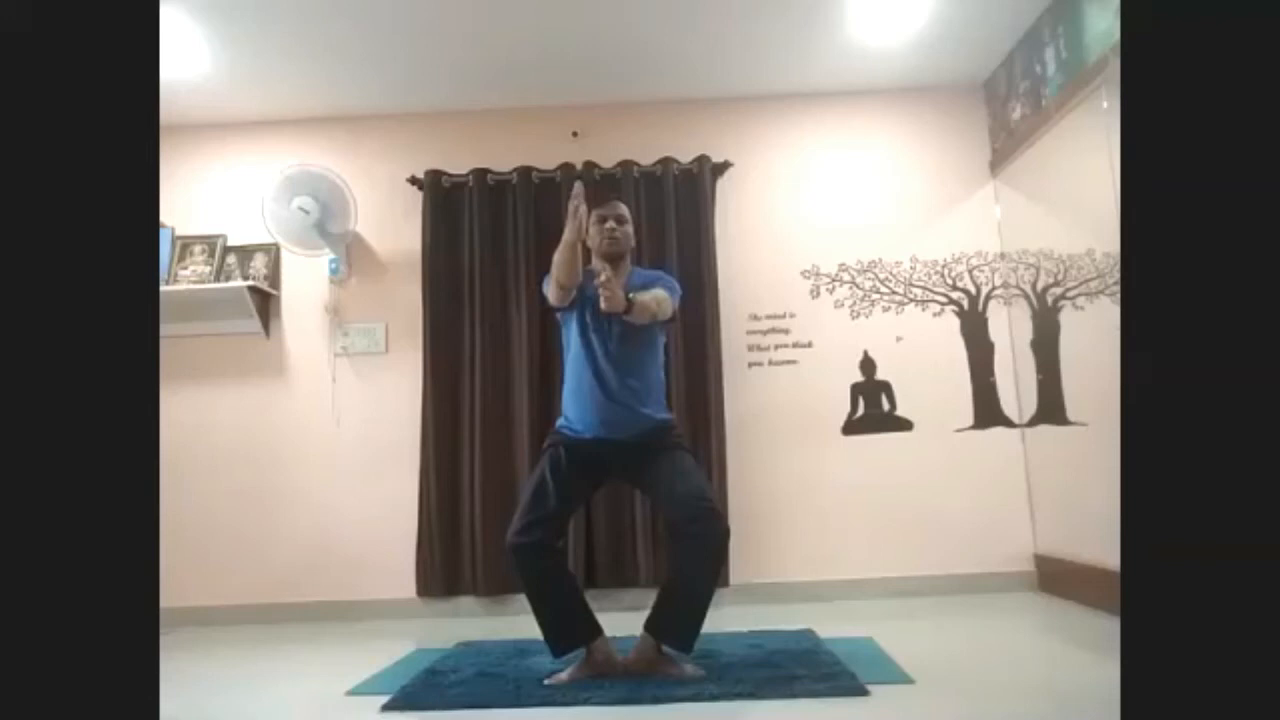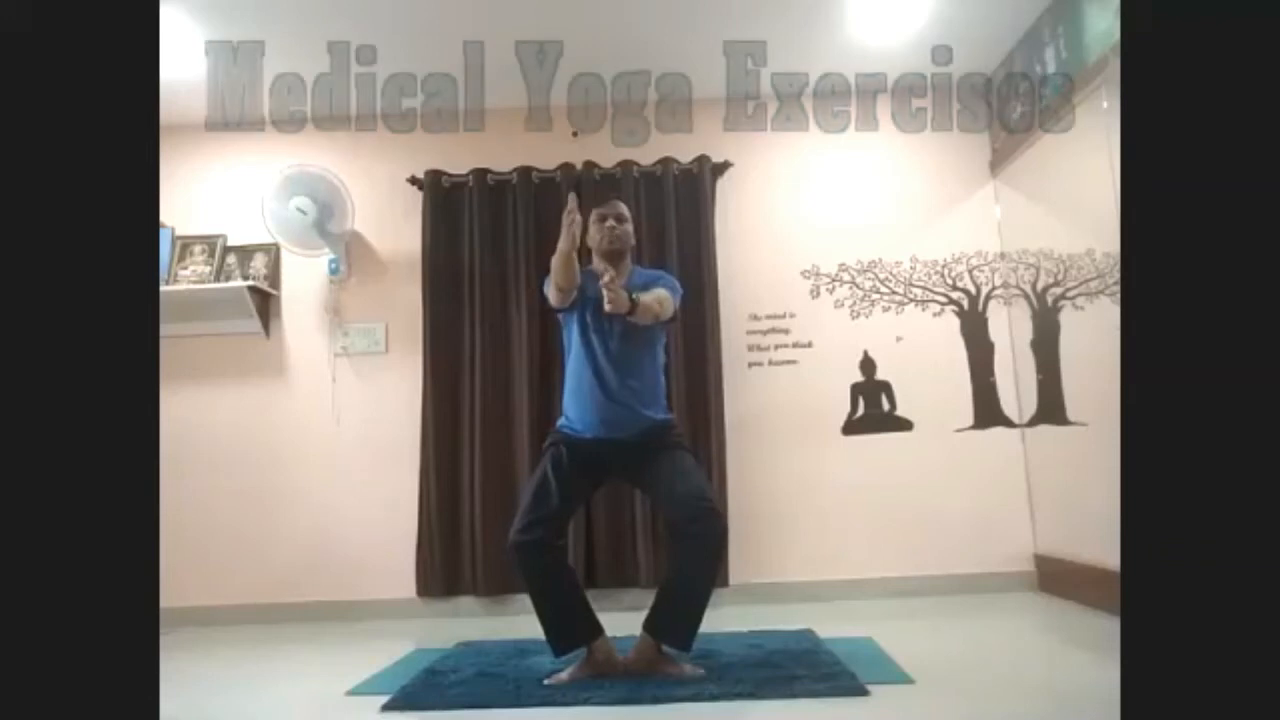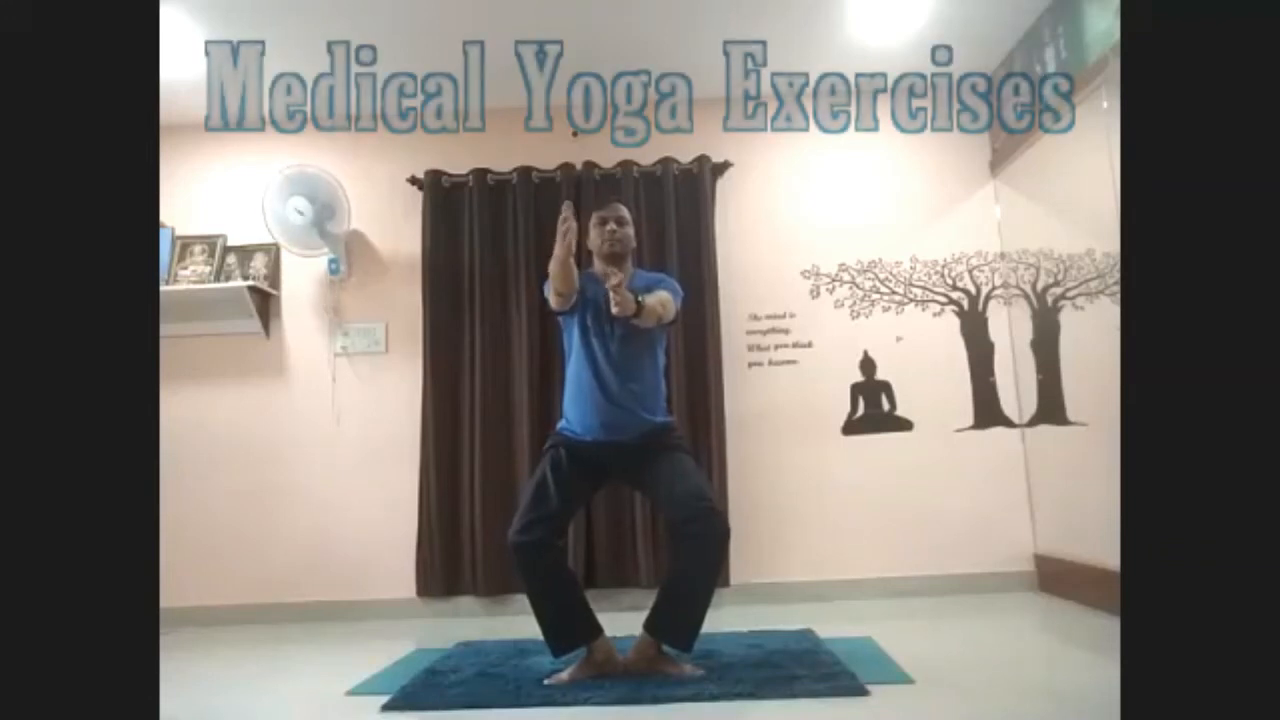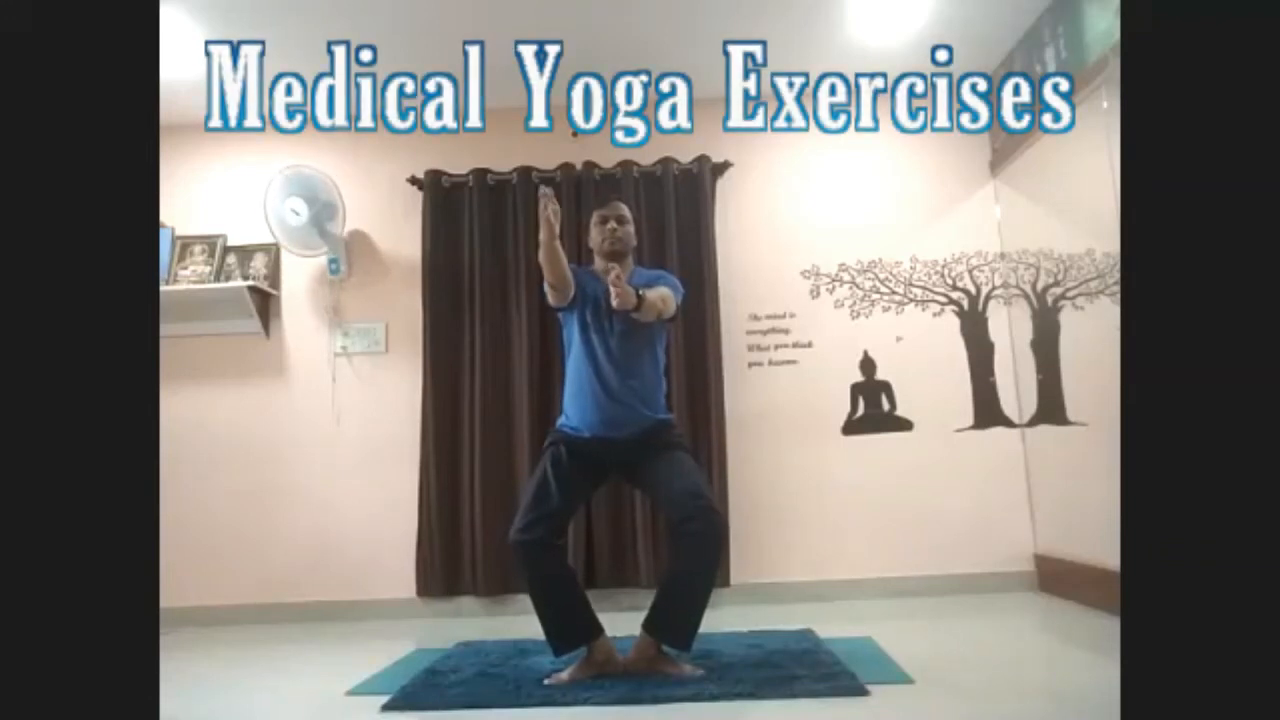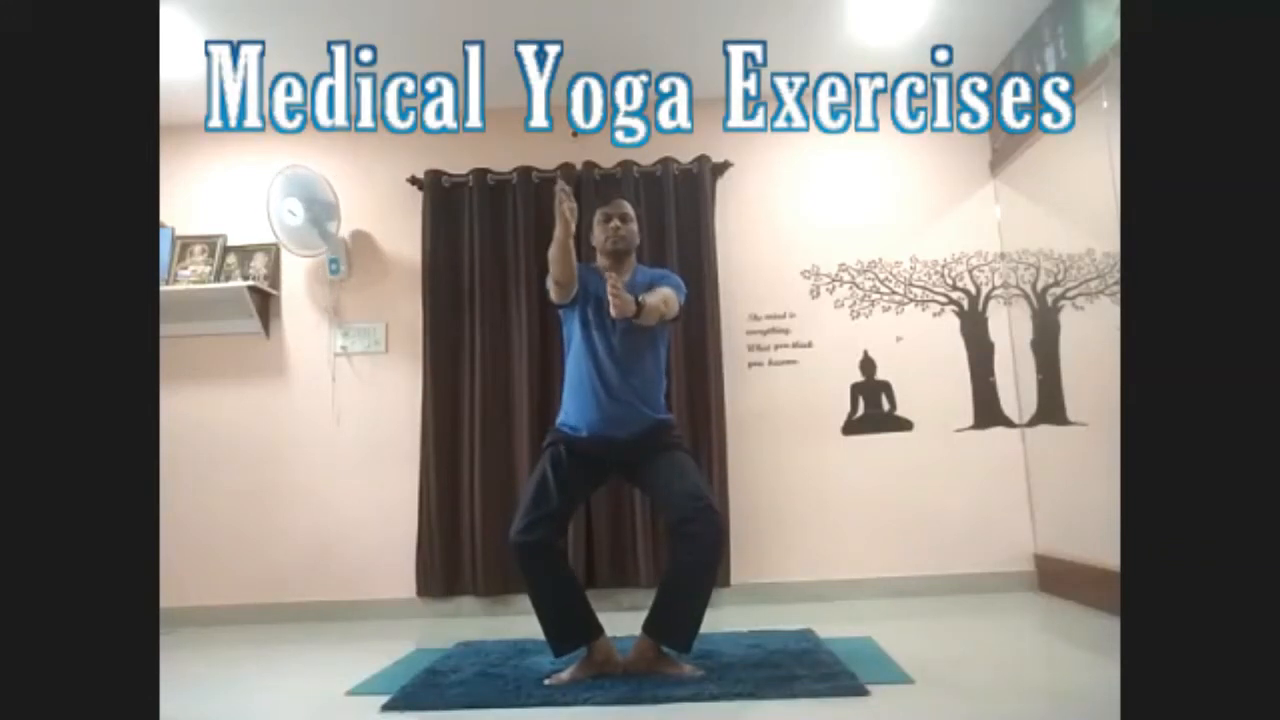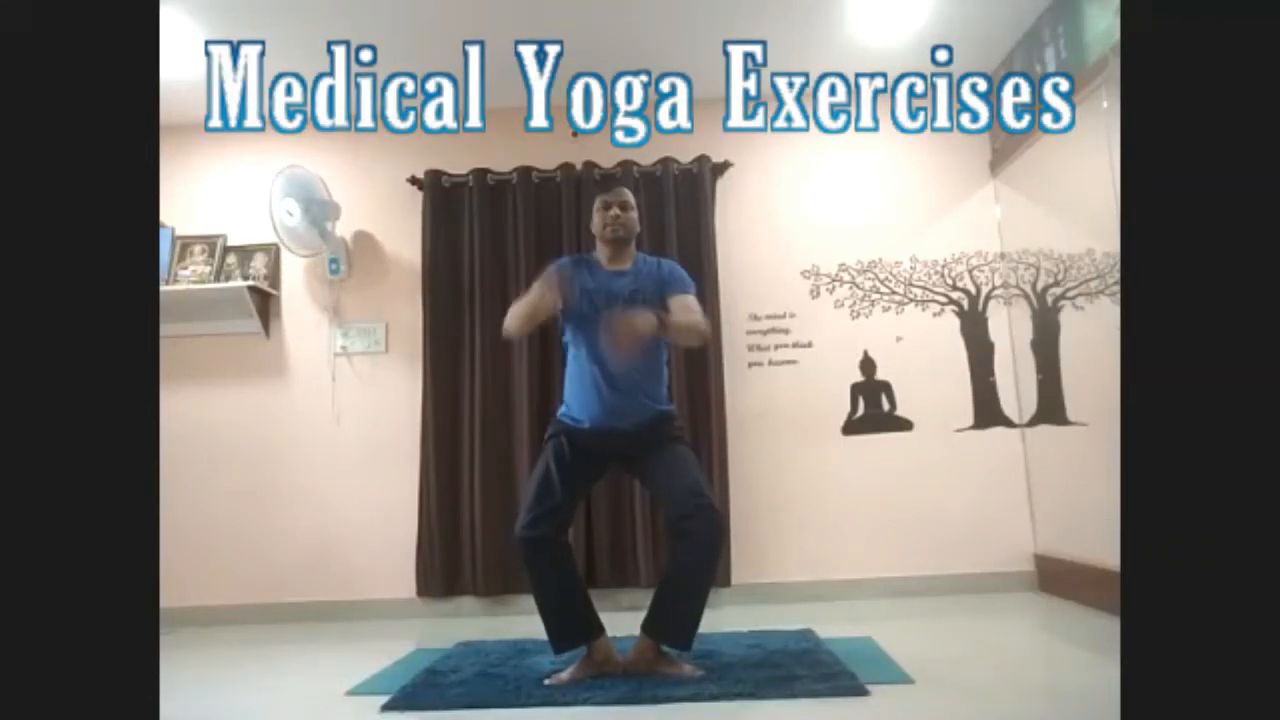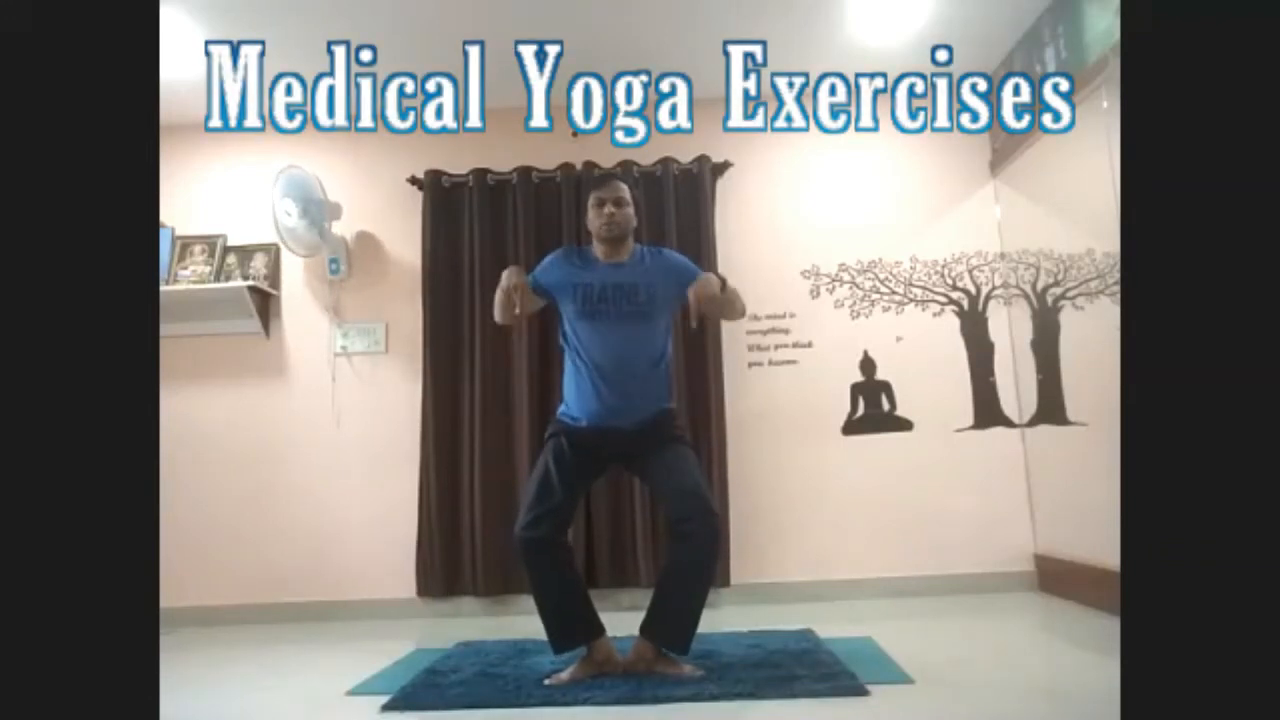
dt=0.5s
person 1, frame 1
left shoulder: (658, 283)
right shoulder: (568, 285)
left elbow: (655, 307)
right elbow: (560, 287)
left wrist: (624, 303)
right wrist: (571, 232)
left hip: (650, 436)
right hip: (577, 438)
left knee: (706, 527)
right knee: (526, 540)
left ankle: (653, 648)
right ankle: (593, 650)
person 1, frame 2
left shoulder: (659, 281)
right shoulder: (573, 284)
left elbow: (657, 307)
right elbow: (560, 288)
left wrist: (627, 304)
right wrist: (565, 242)
left hip: (650, 434)
right hip: (578, 436)
left knee: (705, 526)
right knee: (528, 538)
left ankle: (653, 647)
right ankle: (595, 649)
person 1, frame 3
left shoulder: (659, 284)
right shoulder: (575, 287)
left elbow: (660, 310)
right elbow: (561, 289)
left wrist: (633, 306)
right wrist: (563, 247)
left hip: (651, 436)
right hip: (577, 439)
left knee: (708, 526)
right knee: (526, 538)
left ankle: (652, 647)
right ankle: (595, 650)
person 1, frame 4
left shoulder: (660, 282)
right shoulder: (575, 284)
left elbow: (660, 306)
right elbow: (555, 281)
left wrist: (634, 300)
right wrist: (548, 233)
left hip: (650, 434)
right hip: (578, 436)
left knee: (703, 524)
right knee: (529, 536)
left ankle: (651, 647)
right ankle: (595, 649)
person 1, frame 5
left shoulder: (663, 282)
right shoulder: (577, 283)
left elbow: (661, 307)
right elbow: (559, 278)
left wrist: (635, 307)
right wrist: (562, 228)
left hip: (650, 435)
right hip: (576, 437)
left knee: (704, 524)
right knee: (528, 537)
left ankle: (652, 648)
right ankle: (595, 649)
person 1, frame 6
left shoulder: (666, 273)
right shoulder: (569, 272)
left elbow: (697, 328)
right elbow: (513, 326)
left wrist: (655, 323)
right wrist: (538, 299)
left hip: (652, 426)
right hip: (578, 428)
left knee: (702, 522)
right knee: (534, 531)
left ankle: (652, 646)
right ankle: (595, 648)
person 1, frame 7
left shoulder: (667, 266)
right shoulder: (561, 266)
left elbow: (735, 307)
right elbow: (505, 313)
left wrist: (716, 287)
right wrist: (508, 287)
left hip: (653, 426)
right hip: (577, 428)
left knee: (700, 525)
right knee: (534, 532)
left ankle: (653, 647)
right ankle: (595, 649)
